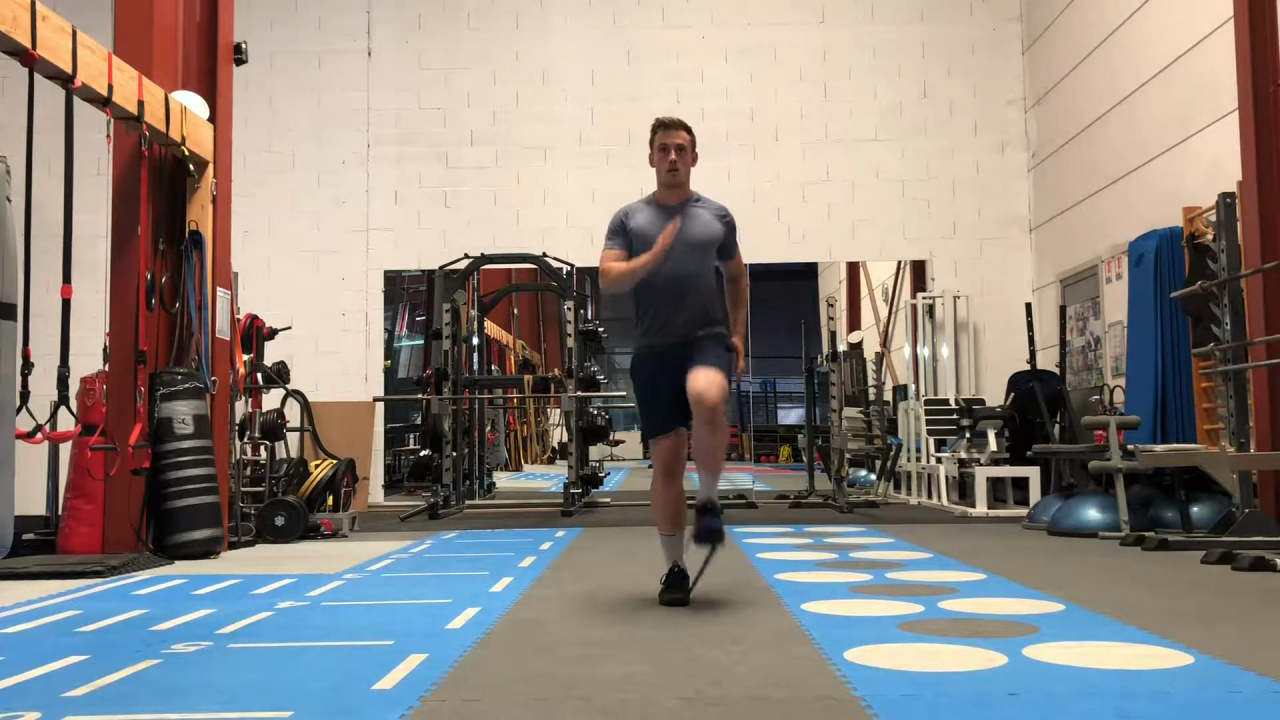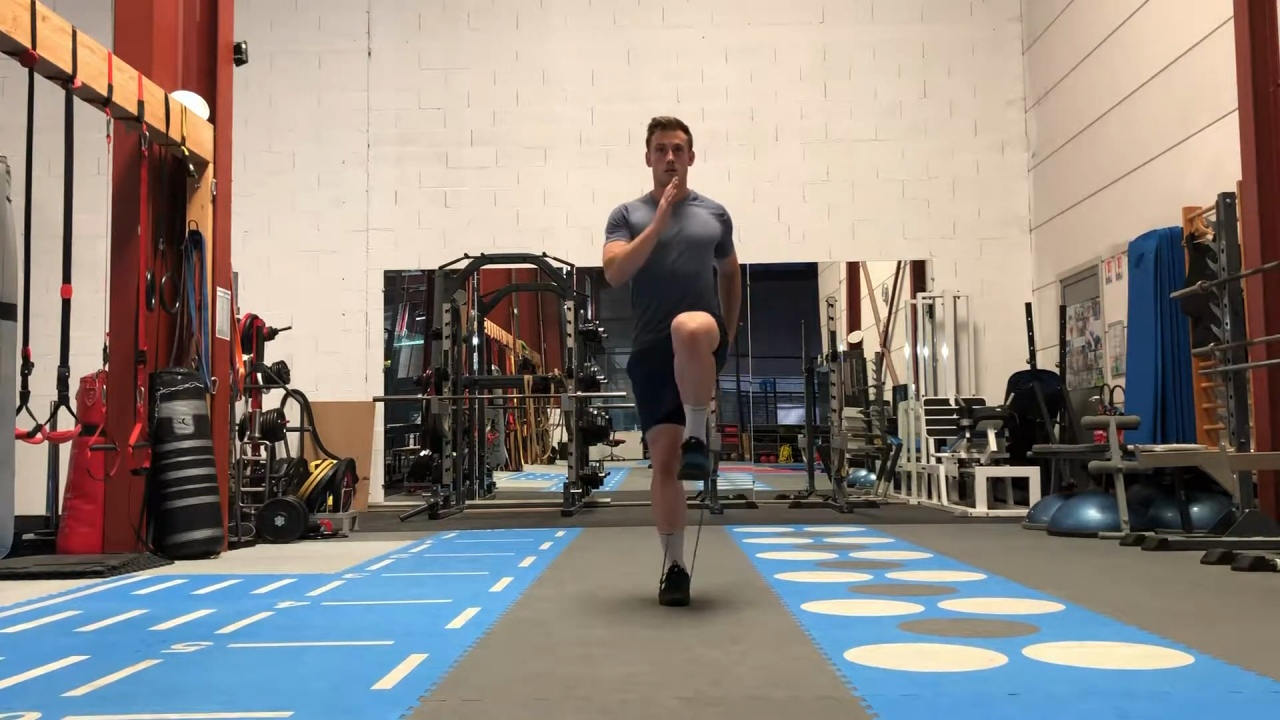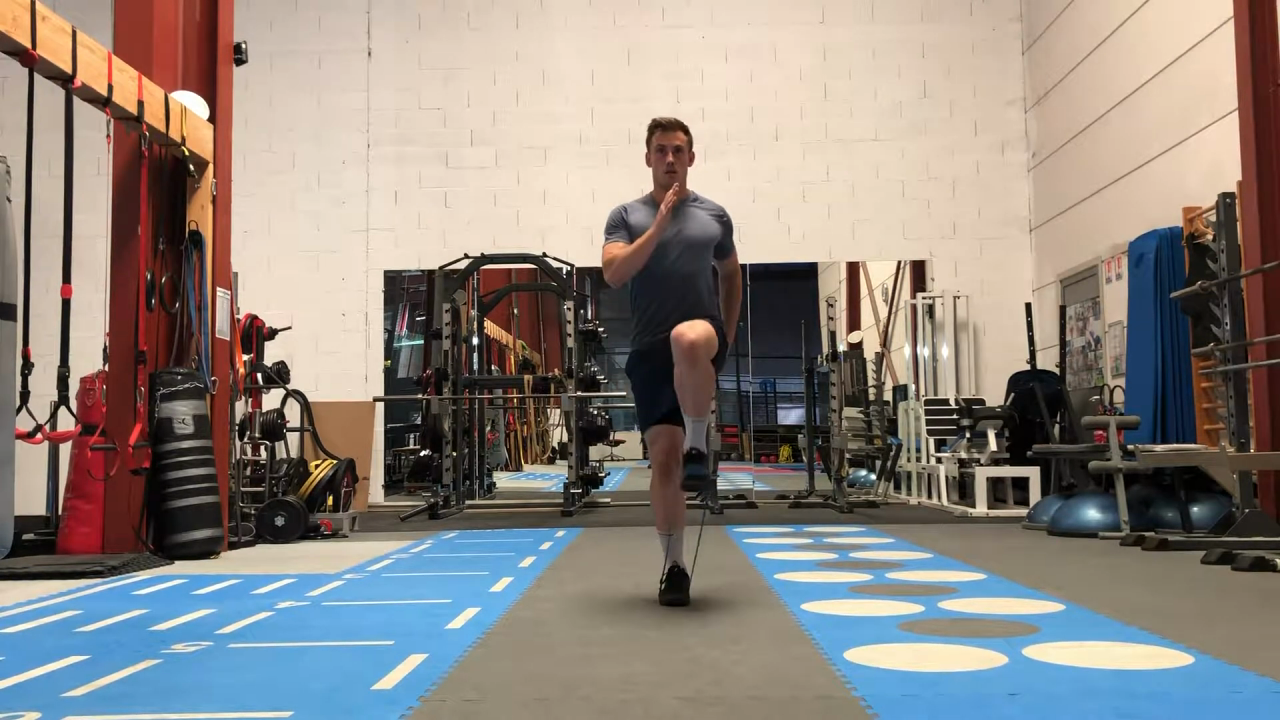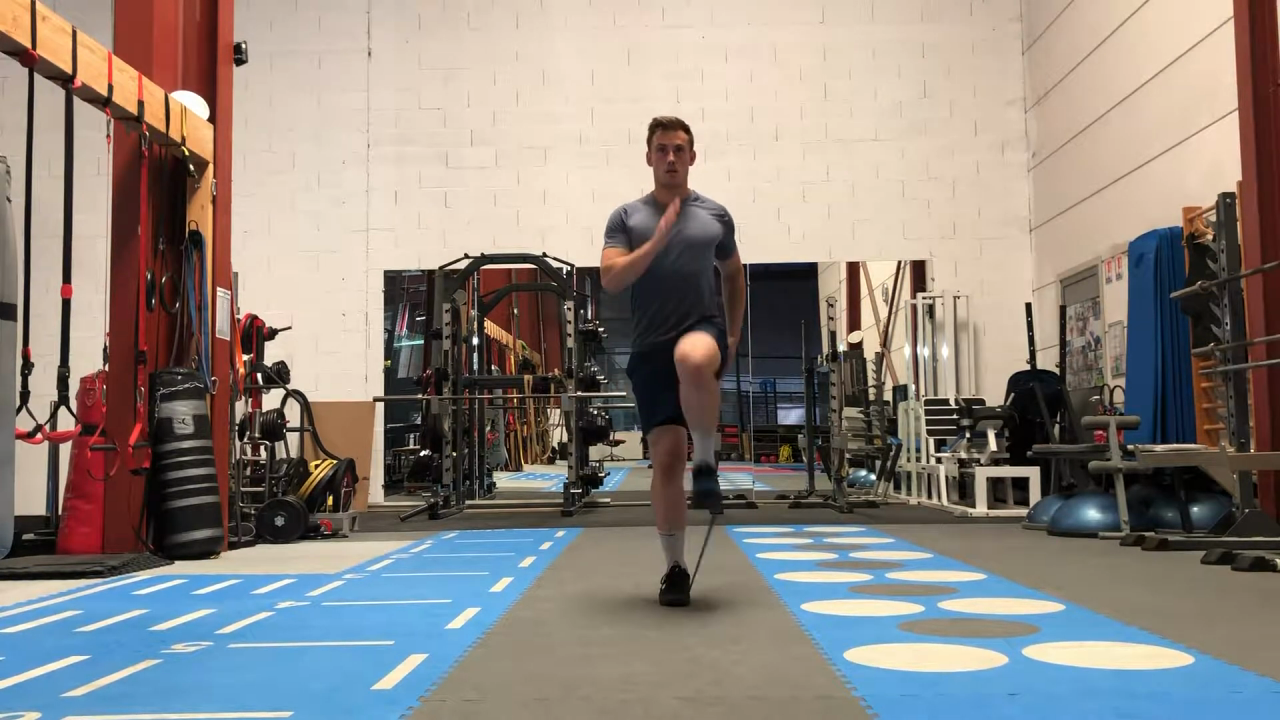
dt=0.2s
person 1, frame 1
left shoulder: (718, 215)
right shoulder: (629, 217)
left elbow: (736, 276)
right elbow: (608, 277)
left wrist: (738, 333)
right wrist: (654, 254)
left hip: (707, 340)
right hip: (654, 352)
left knee: (707, 399)
right knee: (666, 462)
left ankle: (708, 499)
right ankle: (674, 568)
person 1, frame 2
left shoulder: (715, 214)
right shoulder: (627, 214)
left elbow: (730, 274)
right elbow: (614, 271)
left wrist: (728, 331)
right wrist: (659, 220)
left hip: (700, 337)
right hip: (651, 347)
left knee: (690, 329)
right knee: (664, 458)
left ankle: (697, 439)
right ankle: (674, 567)
person 1, frame 3
left shoulder: (714, 215)
right shoulder: (626, 214)
left elbow: (730, 275)
right elbow: (613, 273)
left wrist: (727, 335)
right wrist: (659, 224)
left hip: (700, 337)
right hip: (649, 349)
left knee: (689, 339)
right knee: (662, 457)
left ankle: (696, 448)
right ankle: (674, 567)
person 1, frame 4
left shoulder: (716, 214)
right shoulder: (626, 216)
left elbow: (734, 275)
right elbow: (611, 278)
left wrist: (733, 333)
right wrist: (658, 240)
left hip: (703, 335)
right hip: (651, 350)
left knee: (692, 357)
right knee: (665, 459)
left ankle: (705, 462)
right ankle: (675, 567)
